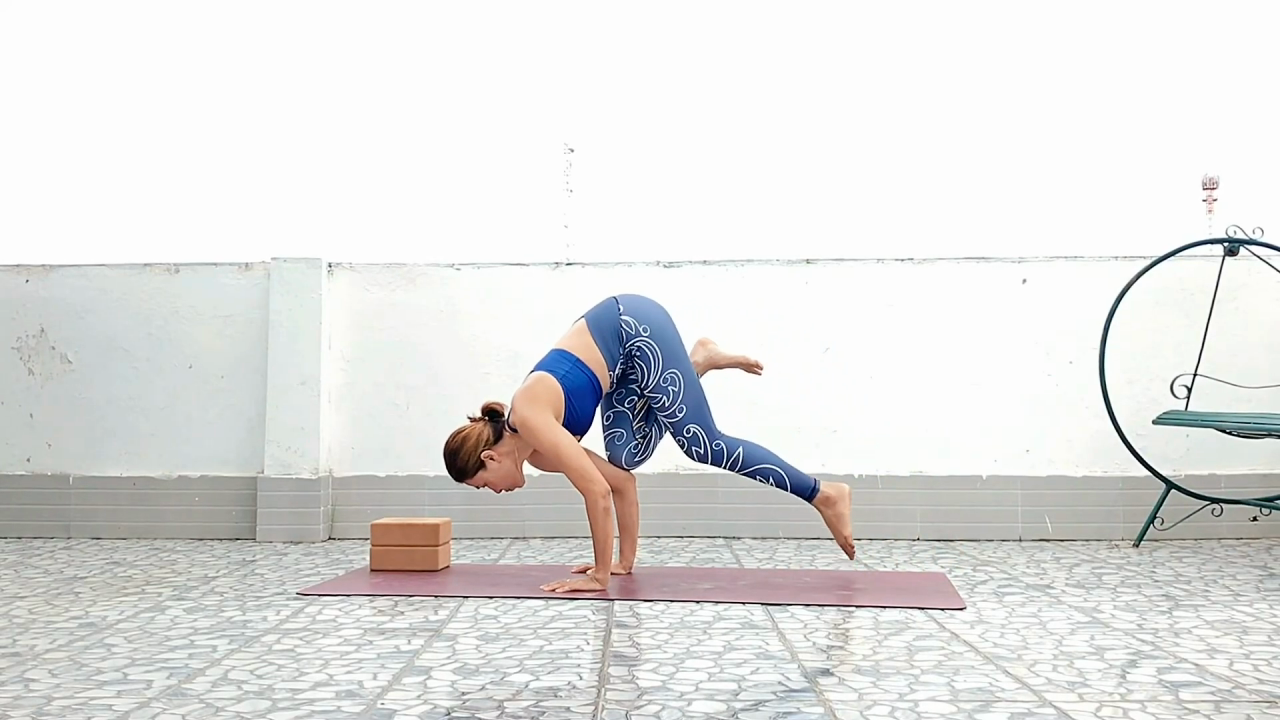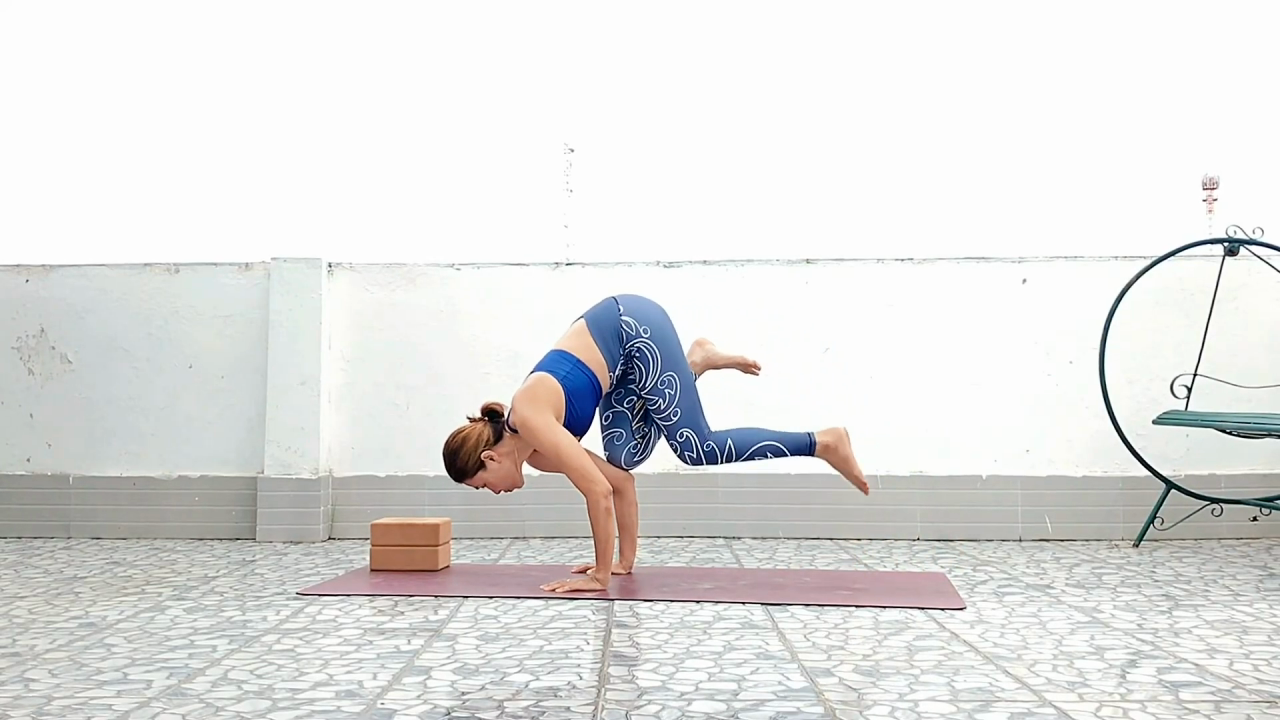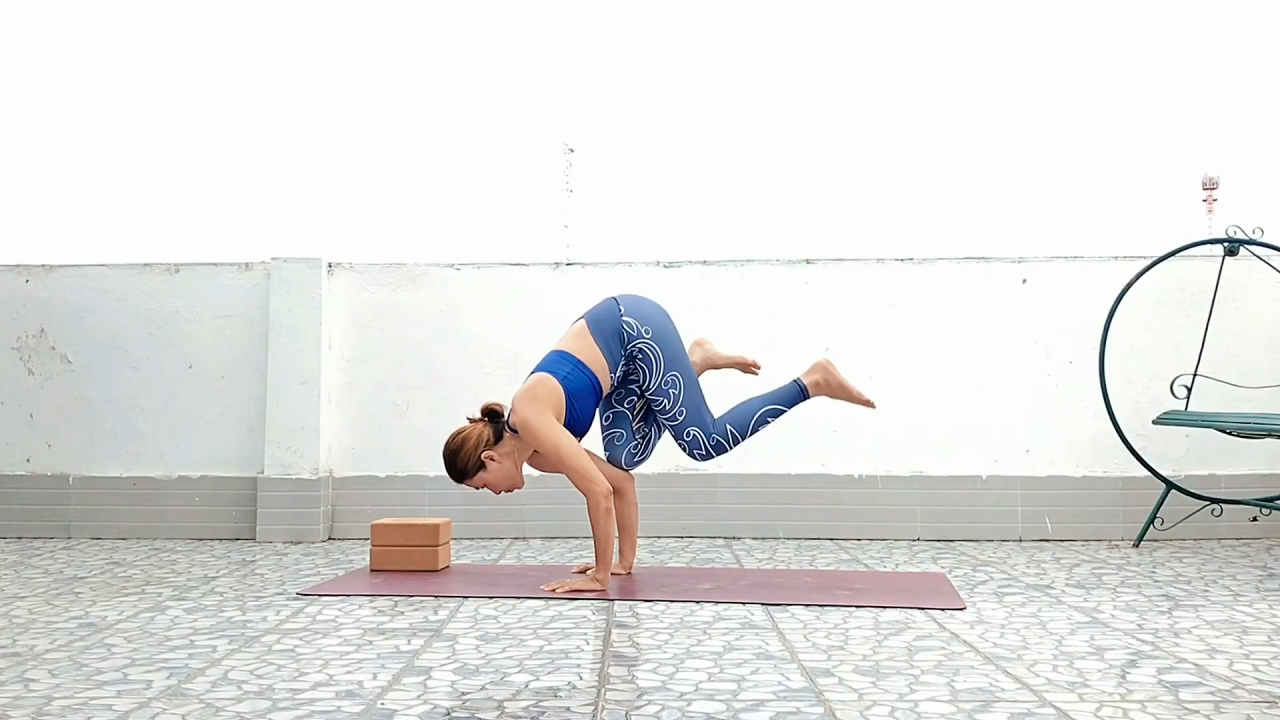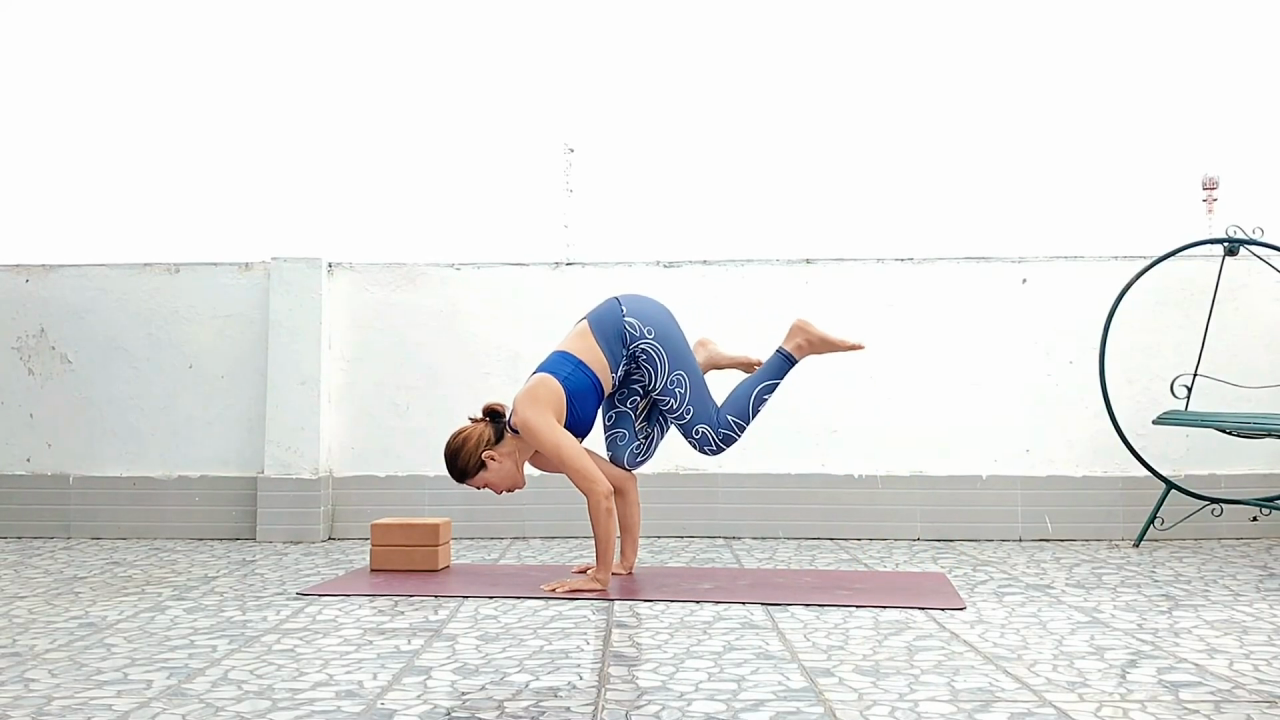
dt=0.3s
person 1, frame 1
left shoulder: (529, 420)
right shoulder: (538, 449)
left elbow: (598, 492)
right elbow: (619, 481)
left wrist: (600, 576)
right wrist: (624, 561)
left hip: (633, 326)
right hip: (624, 349)
left knee: (702, 442)
right knee: (625, 460)
left ankle: (823, 495)
right ankle: (696, 362)
person 1, frame 2
left shoulder: (530, 420)
right shoulder: (537, 450)
left elbow: (599, 492)
right elbow: (618, 480)
left wrist: (601, 575)
right wrist: (624, 560)
left hip: (632, 327)
right hip: (623, 345)
left knee: (695, 446)
right knee: (624, 458)
left ankle: (822, 443)
right ankle: (695, 362)
person 1, frame 3
left shoulder: (529, 420)
right shoulder: (538, 449)
left elbow: (599, 493)
right elbow: (617, 481)
left wrist: (600, 576)
right wrist: (623, 561)
left hip: (632, 326)
right hip: (622, 349)
left knee: (702, 441)
right knee: (623, 459)
left ankle: (813, 382)
right ankle: (695, 361)
person 1, frame 4
left shoulder: (530, 422)
right shoulder: (538, 452)
left elbow: (600, 492)
right elbow: (620, 481)
left wrist: (601, 575)
right wrist: (625, 561)
left hip: (635, 327)
right hip: (626, 348)
left knee: (713, 435)
right knee: (627, 459)
left ankle: (795, 344)
right ankle: (698, 361)
